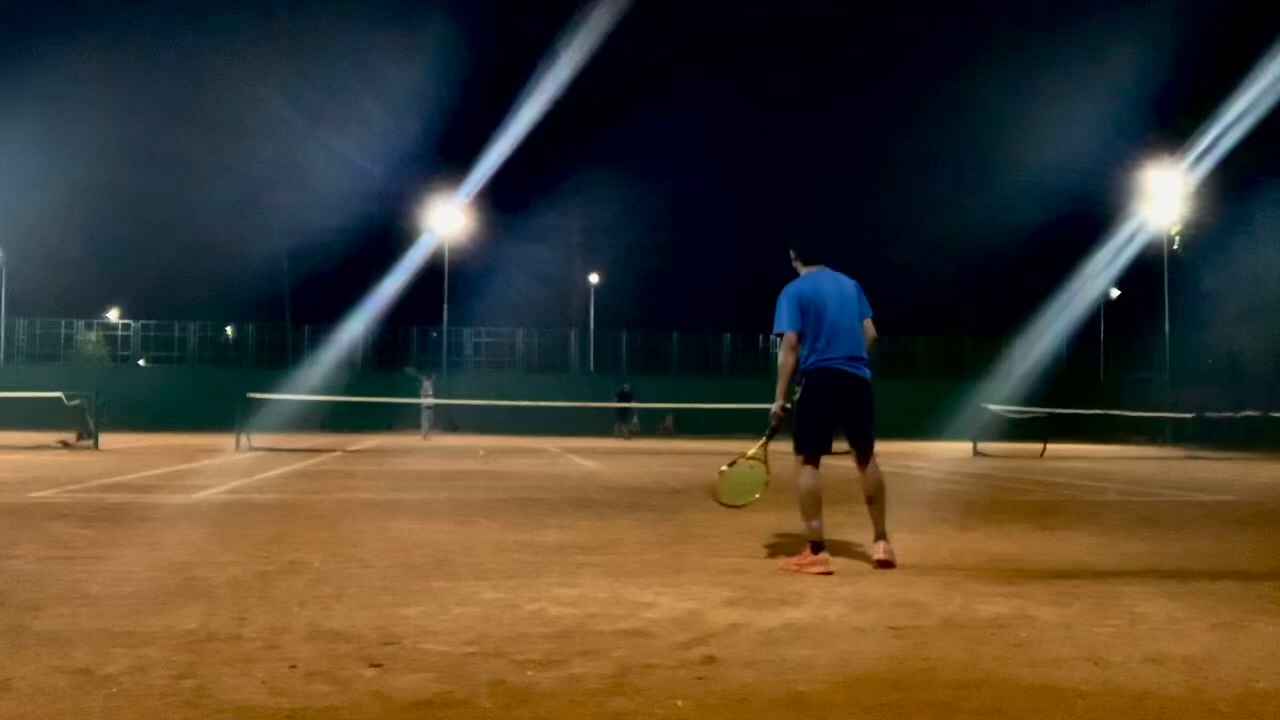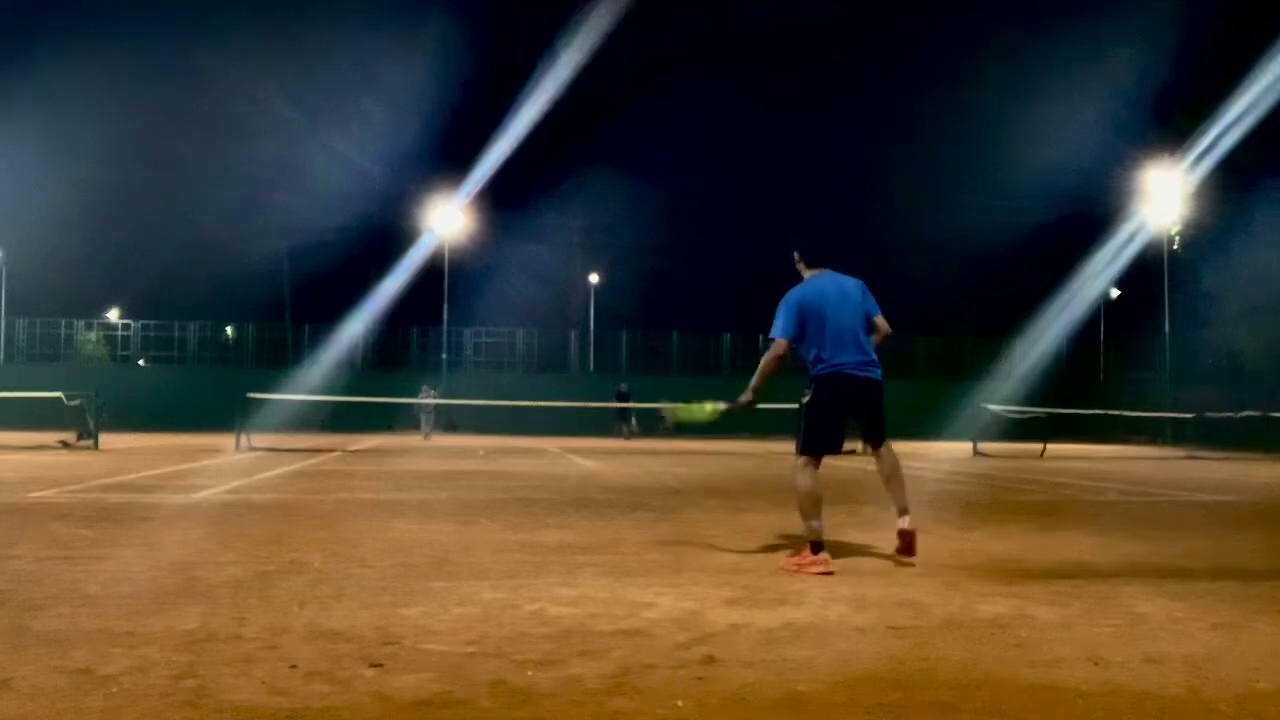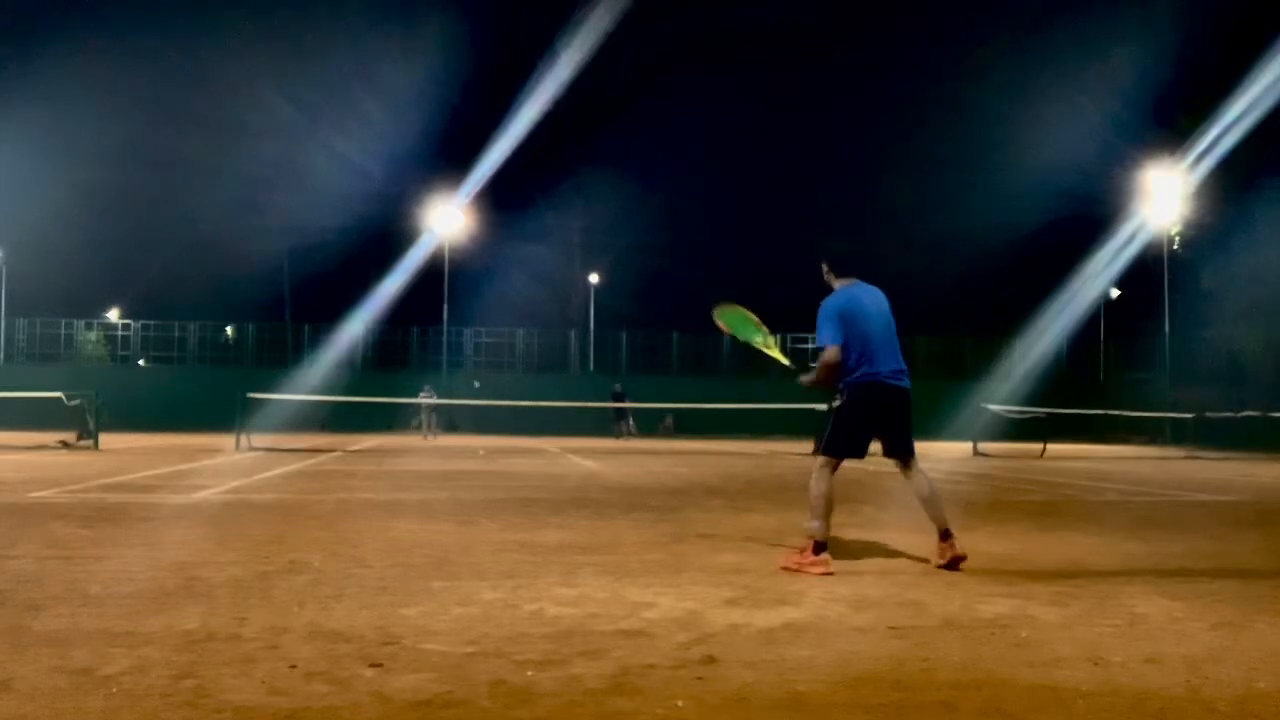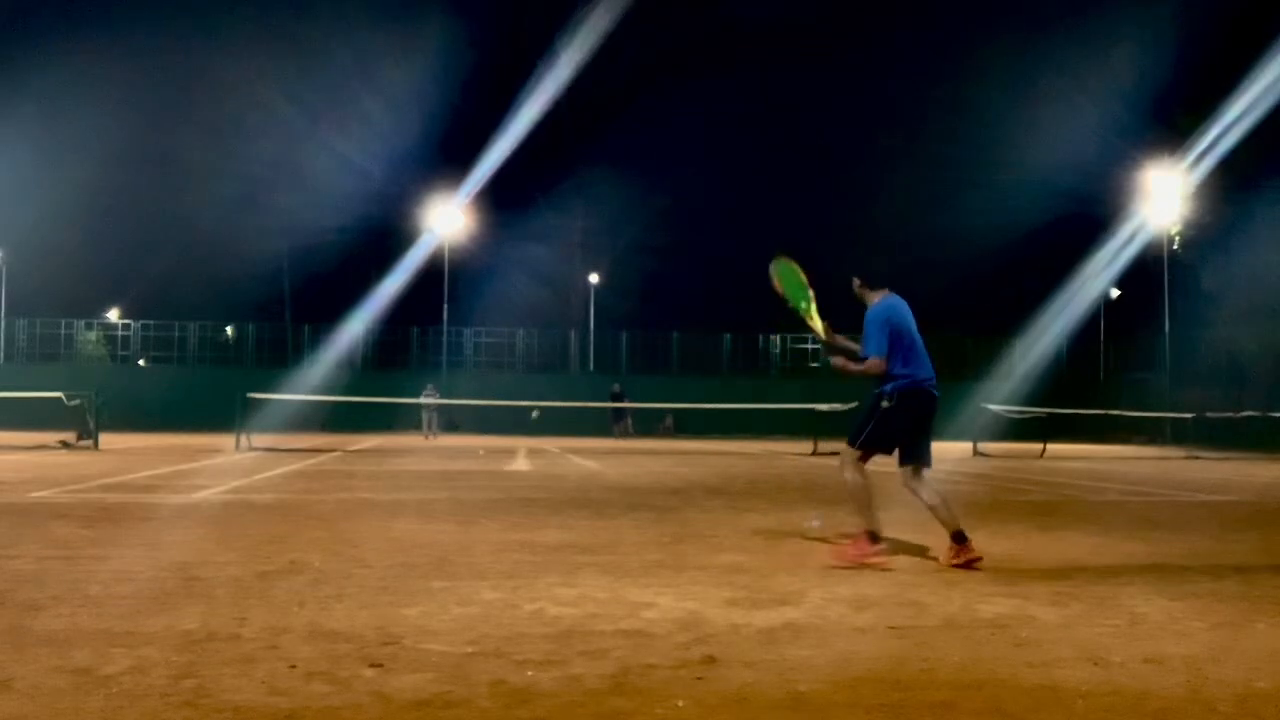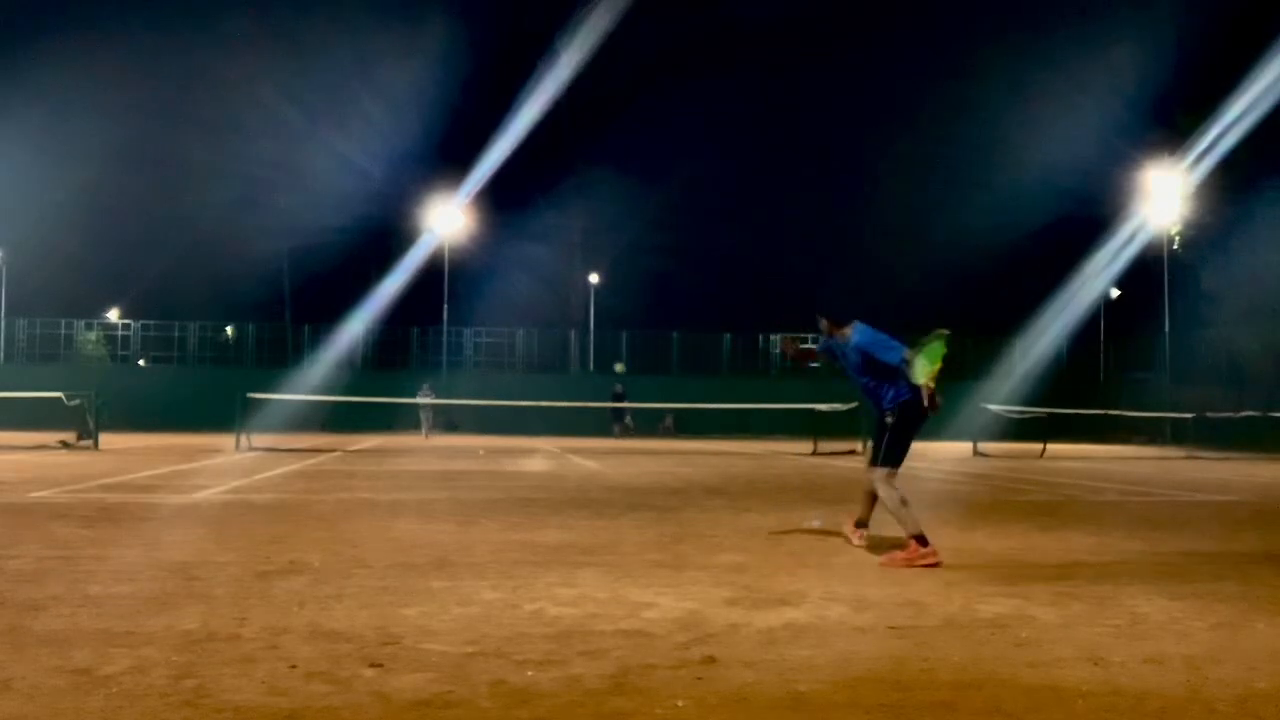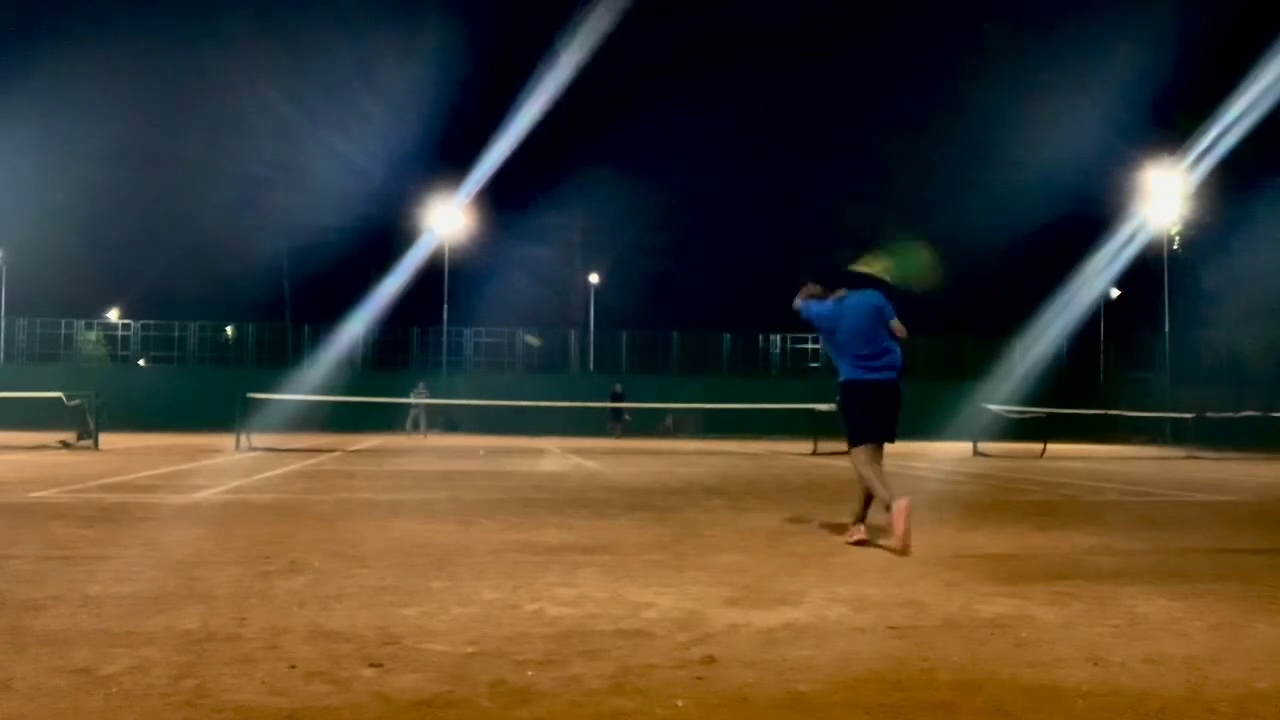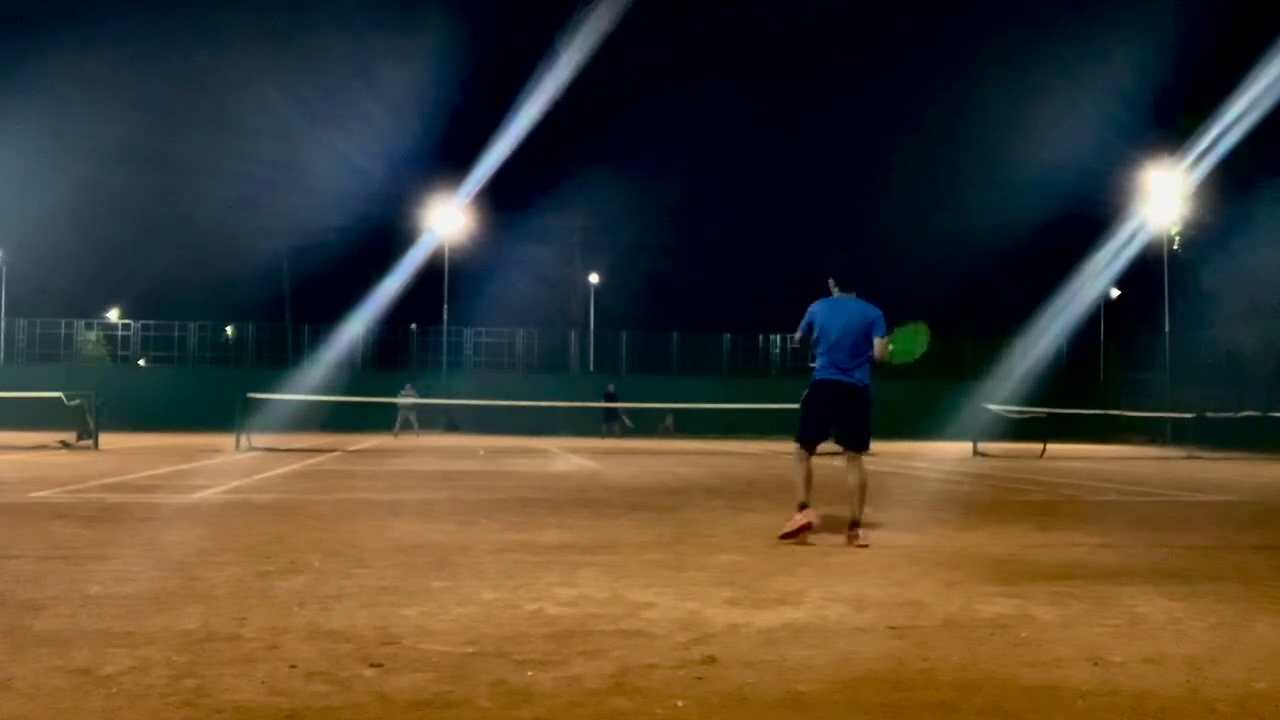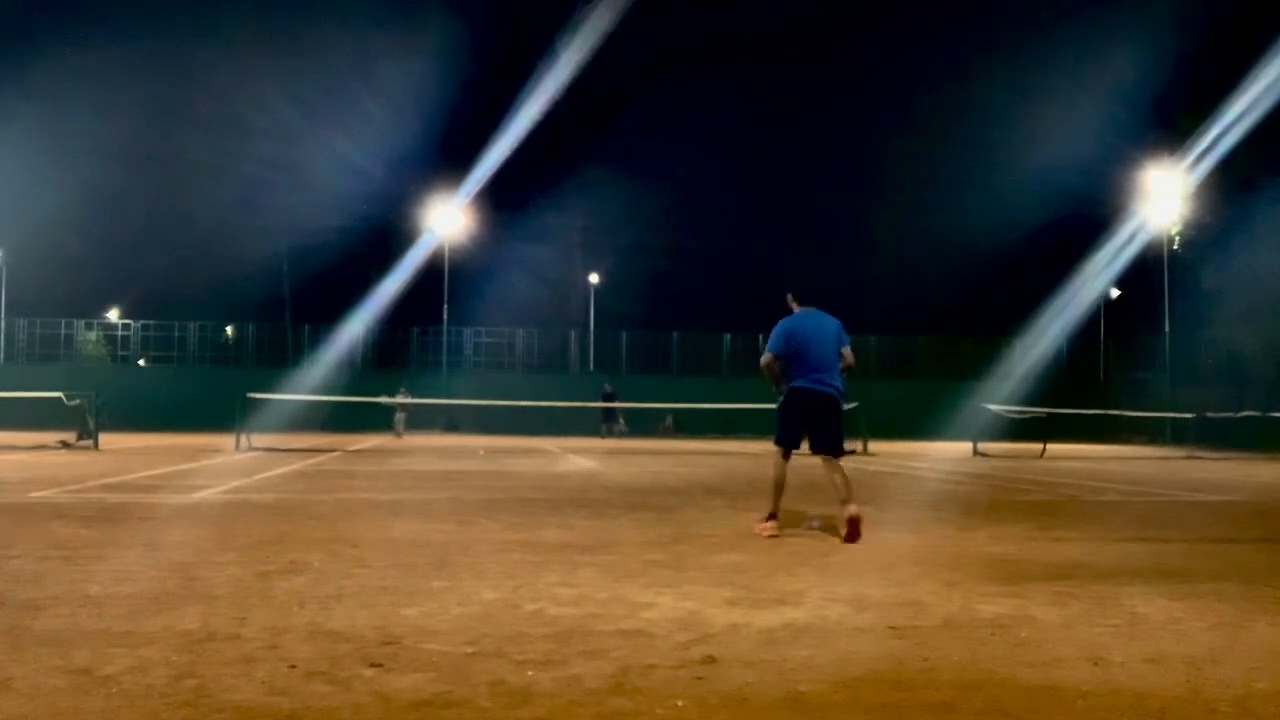
dt=0.4s
person 1, frame 1
left shoulder: (793, 292)
right shoulder: (850, 285)
left elbow: (790, 346)
right elbow: (870, 334)
left wrist: (780, 398)
left hip: (818, 380)
right hip: (857, 379)
left knee: (807, 463)
right knee: (866, 459)
left ankle: (816, 552)
right ankle: (881, 542)
person 1, frame 2
left shoulder: (796, 298)
right shoulder: (855, 286)
left elbow: (779, 350)
right elbow: (883, 329)
left wrist: (752, 391)
left hip: (829, 383)
right hip: (868, 379)
left knee: (805, 464)
right knee: (879, 445)
left ankle: (816, 552)
right ankle: (904, 519)
person 1, frame 3
left shoulder: (832, 305)
right shoulder: (877, 295)
left elbow: (832, 356)
left wrist: (814, 378)
left hip: (861, 391)
right hip: (897, 389)
left knee: (823, 467)
right knee: (908, 465)
left ankle: (817, 552)
right ankle: (947, 543)
person 1, frame 4
left shoulder: (877, 313)
right shoulder: (894, 303)
left elbow: (876, 366)
left wrist: (844, 366)
right wrist: (837, 341)
left hip: (901, 395)
right hip: (923, 395)
left knee: (851, 460)
right knee: (914, 477)
left ankle: (871, 541)
right ankle: (962, 545)
person 1, frame 5
left shoulder: (864, 341)
right shoulder: (836, 340)
left elbow: (912, 359)
right elbow: (818, 353)
left wrist: (927, 387)
right wrist: (797, 351)
left hip: (904, 405)
right hip: (890, 407)
left knee: (881, 479)
right knee: (874, 466)
left ankle: (921, 547)
right ankle: (861, 526)
person 1, frame 6
left shoulder: (819, 311)
right shoulder: (873, 297)
left elbow: (797, 303)
right elbow: (900, 333)
left wrist: (809, 290)
left hip: (855, 387)
right hip: (888, 383)
left knee: (861, 457)
right knee: (873, 455)
left ankle: (893, 505)
right ankle: (859, 522)
person 1, frame 7
left shoulder: (818, 308)
right shoulder: (873, 314)
left elbow: (799, 337)
right elbow: (880, 353)
left hip: (823, 386)
right hip: (857, 390)
left knee: (803, 453)
right knee: (854, 459)
left ankle: (804, 510)
right ankle: (856, 528)
person 1, frame 8
left shoulder: (786, 325)
right shoulder: (834, 323)
left elbow: (767, 362)
right elbow: (849, 360)
left wrist: (779, 386)
left hip: (799, 393)
right hip: (830, 397)
left knee: (782, 455)
right knee: (831, 463)
left ankle: (772, 519)
right ankle: (850, 508)
